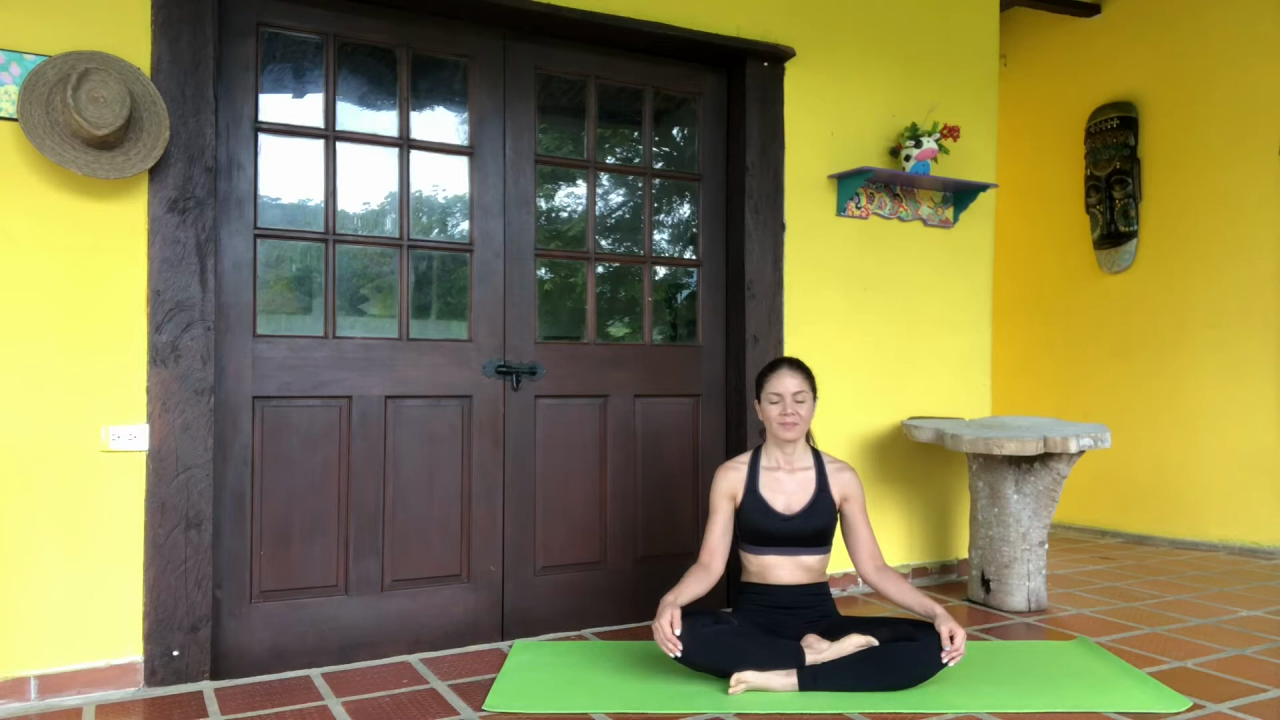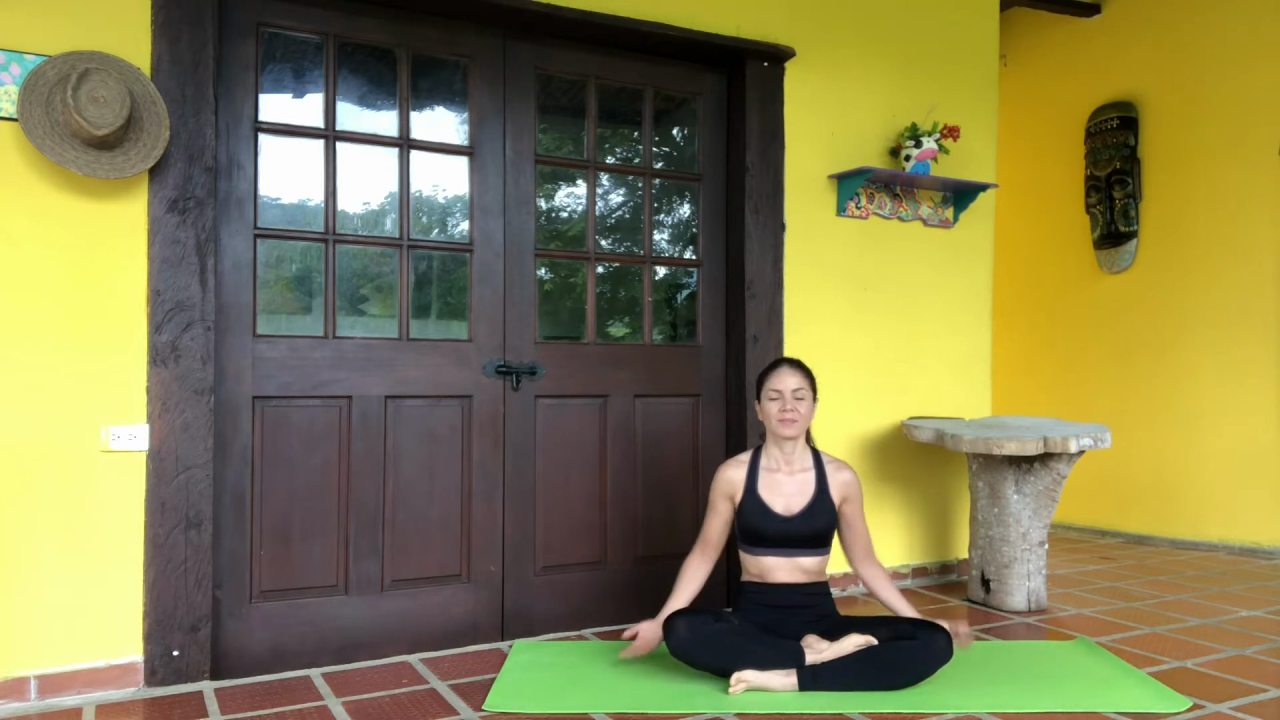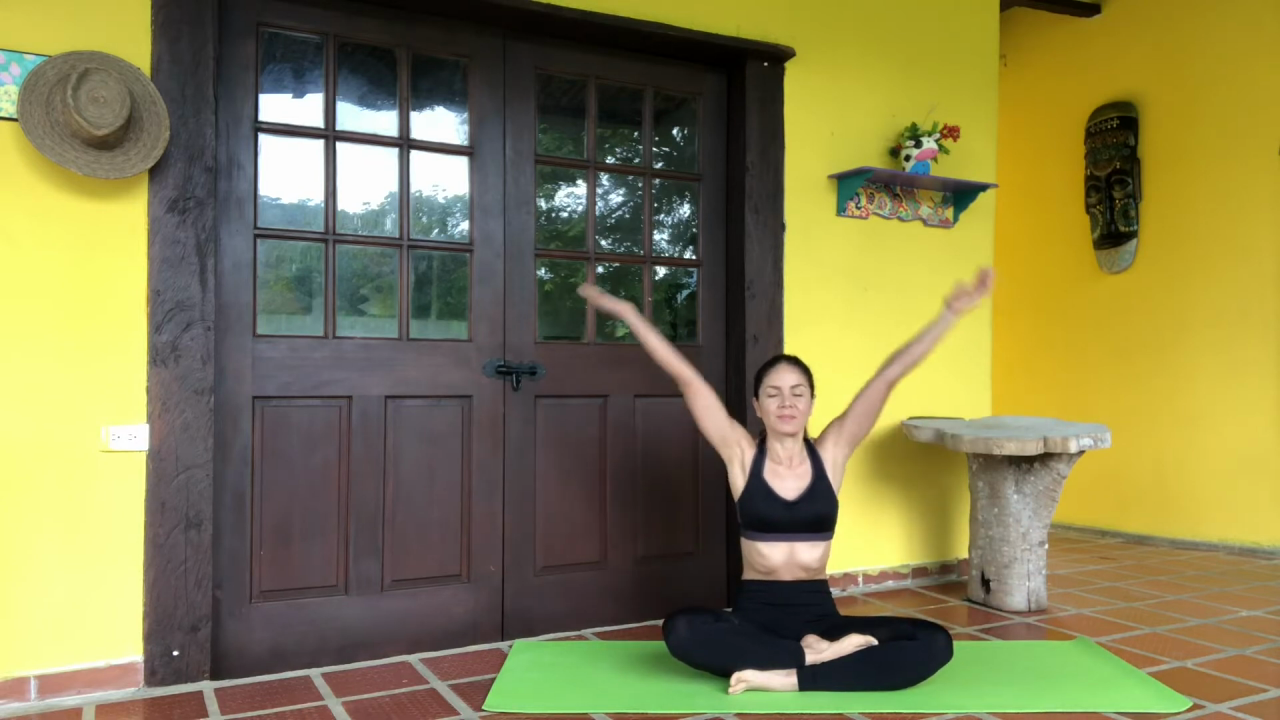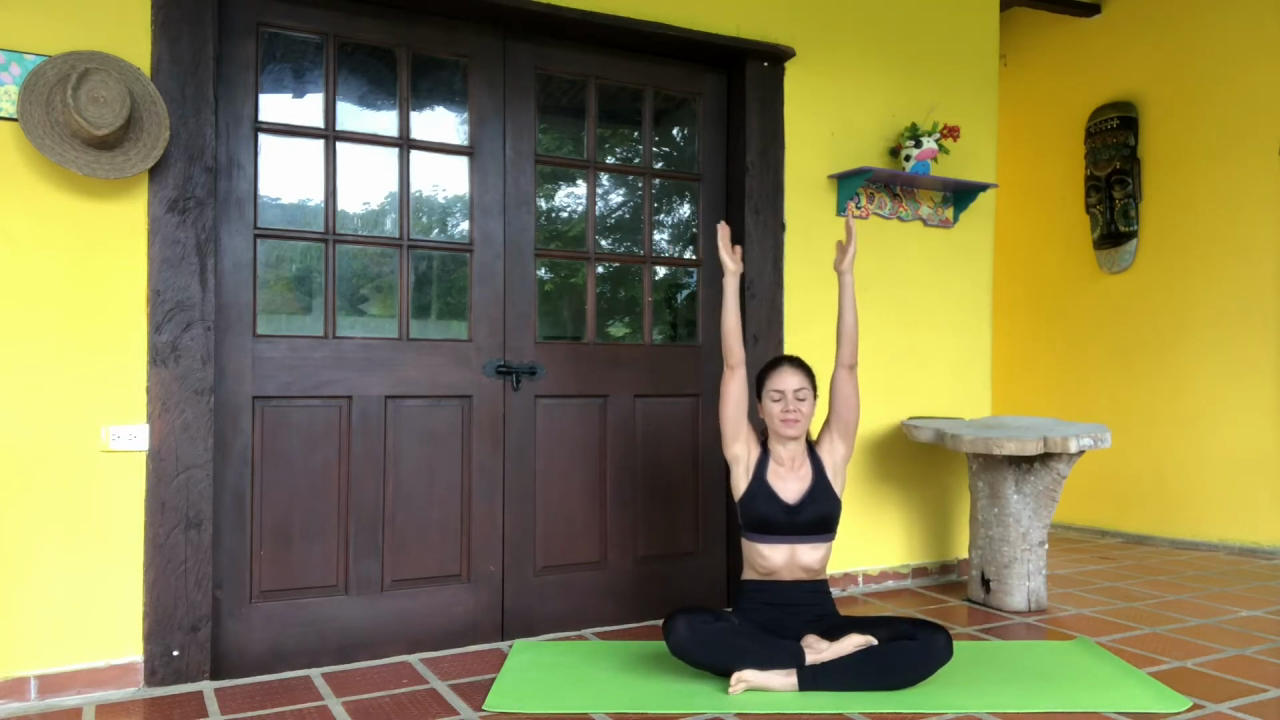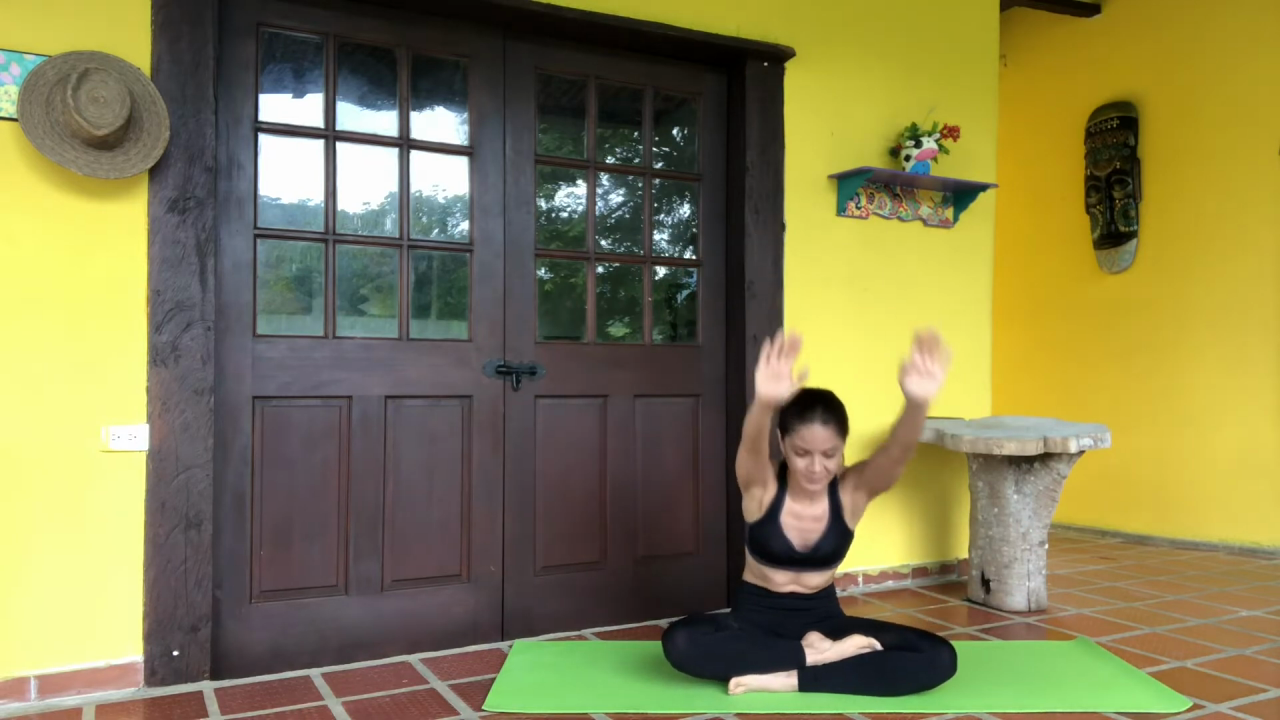
dt=1s
person 1, frame 1
left shoulder: (841, 477)
right shoulder: (732, 475)
left elbow: (872, 565)
right elbow: (710, 562)
left wrist: (935, 611)
right wrist: (673, 599)
left hip: (818, 616)
right hip: (753, 617)
left knee: (933, 645)
right knee: (683, 634)
left ankle: (785, 678)
right ankle: (817, 656)
person 1, frame 2
left shoulder: (840, 477)
right shoulder: (734, 475)
left elbow: (863, 560)
right elbow: (705, 552)
left wrist: (913, 616)
right wrist: (661, 620)
left hip: (818, 615)
right hip: (753, 615)
left knee: (934, 643)
right knee: (683, 631)
left ankle: (786, 676)
right ankle: (816, 655)
person 1, frame 3
left shoulder: (830, 455)
right shoulder: (742, 456)
left elbow: (884, 381)
right elbow: (690, 380)
left wrist: (950, 315)
right wrist: (630, 315)
left hip: (819, 613)
right hip: (755, 614)
left knee: (934, 644)
right knee: (682, 629)
left ankle: (783, 675)
right ankle: (814, 658)
person 1, frame 4
left shoulder: (830, 456)
right shoulder: (746, 457)
left elbow: (847, 365)
right elbow: (733, 365)
left wrist: (845, 276)
right wrist: (731, 277)
left hip: (819, 612)
right hip: (755, 615)
left knee: (934, 645)
right knee: (682, 630)
left ankle: (789, 675)
right ankle: (818, 655)
person 1, frame 5
left shoulder: (855, 489)
right shoulder: (760, 484)
left elbow: (896, 452)
right elbow: (754, 446)
left wrist: (917, 401)
right wrist: (765, 402)
left hip: (820, 614)
right hip: (756, 615)
left knee: (938, 658)
right knee: (681, 643)
left ankle: (788, 676)
right ankle: (820, 652)
